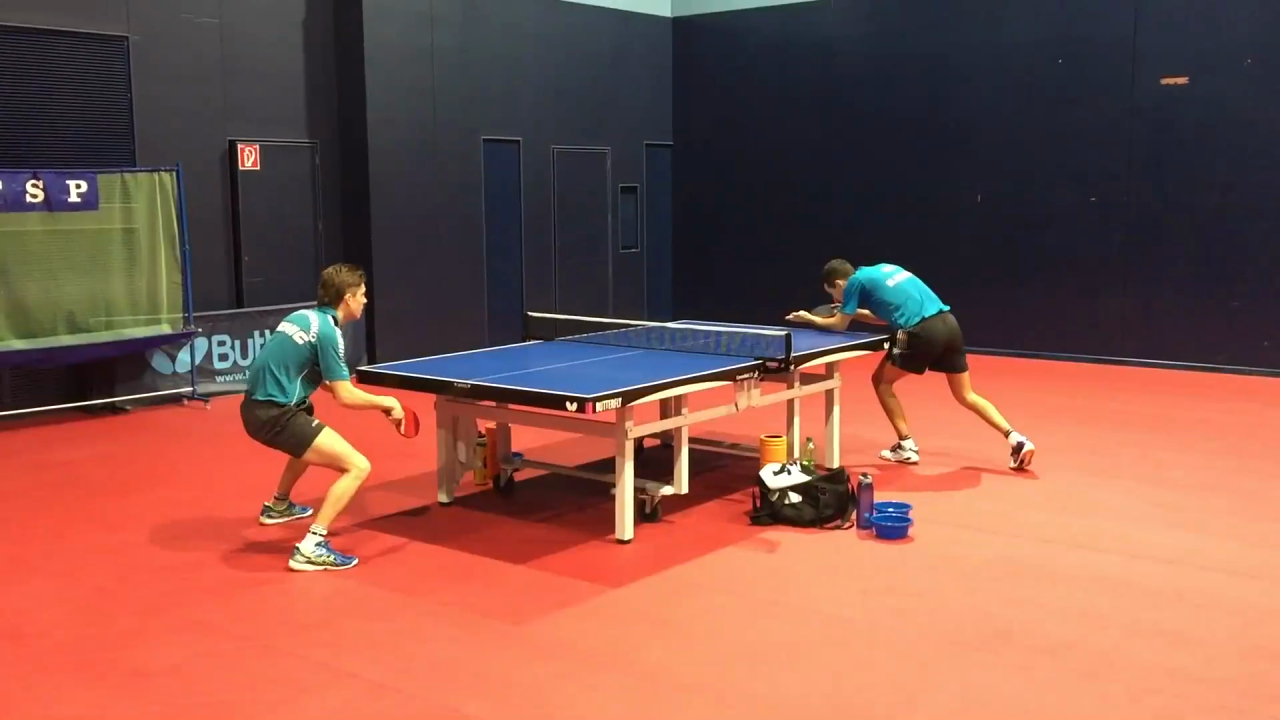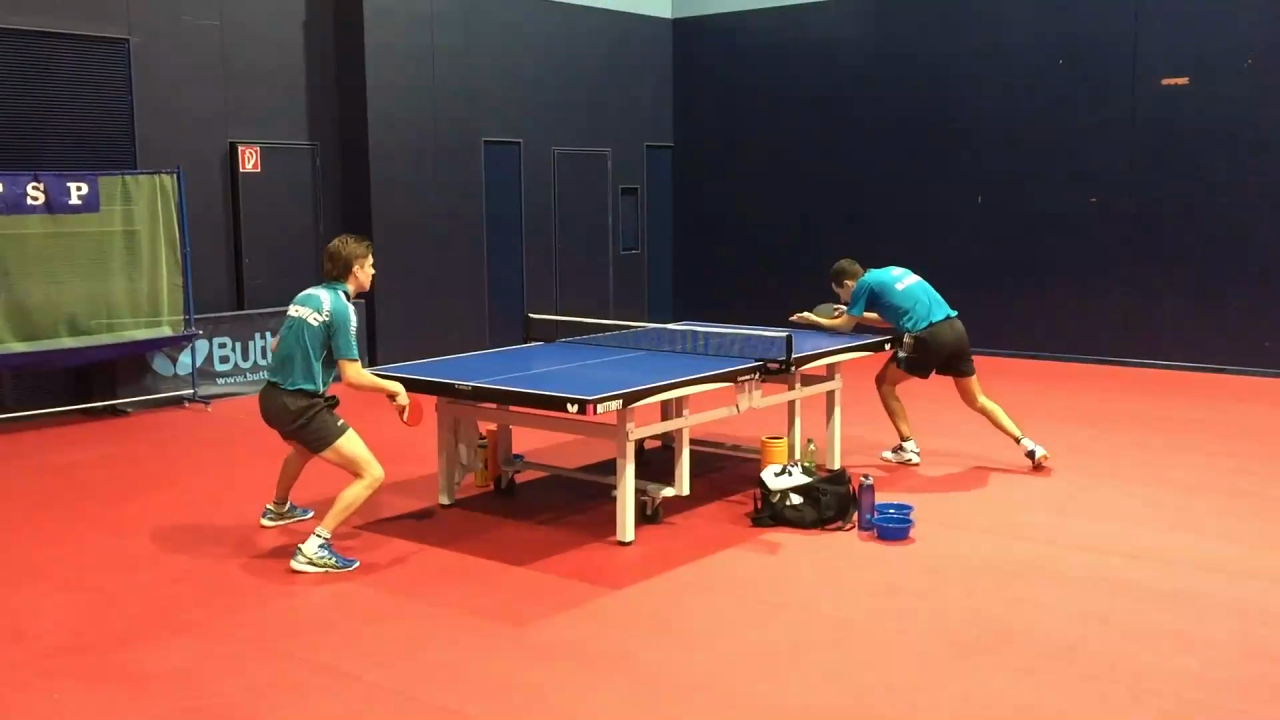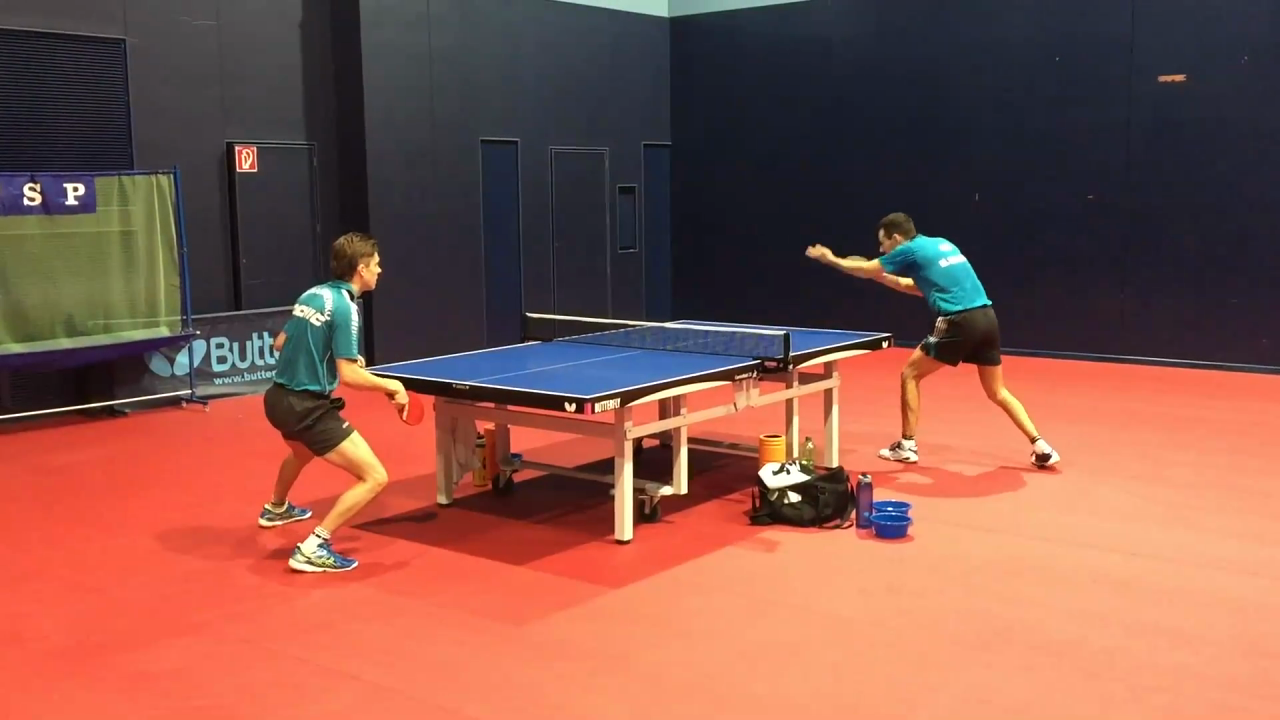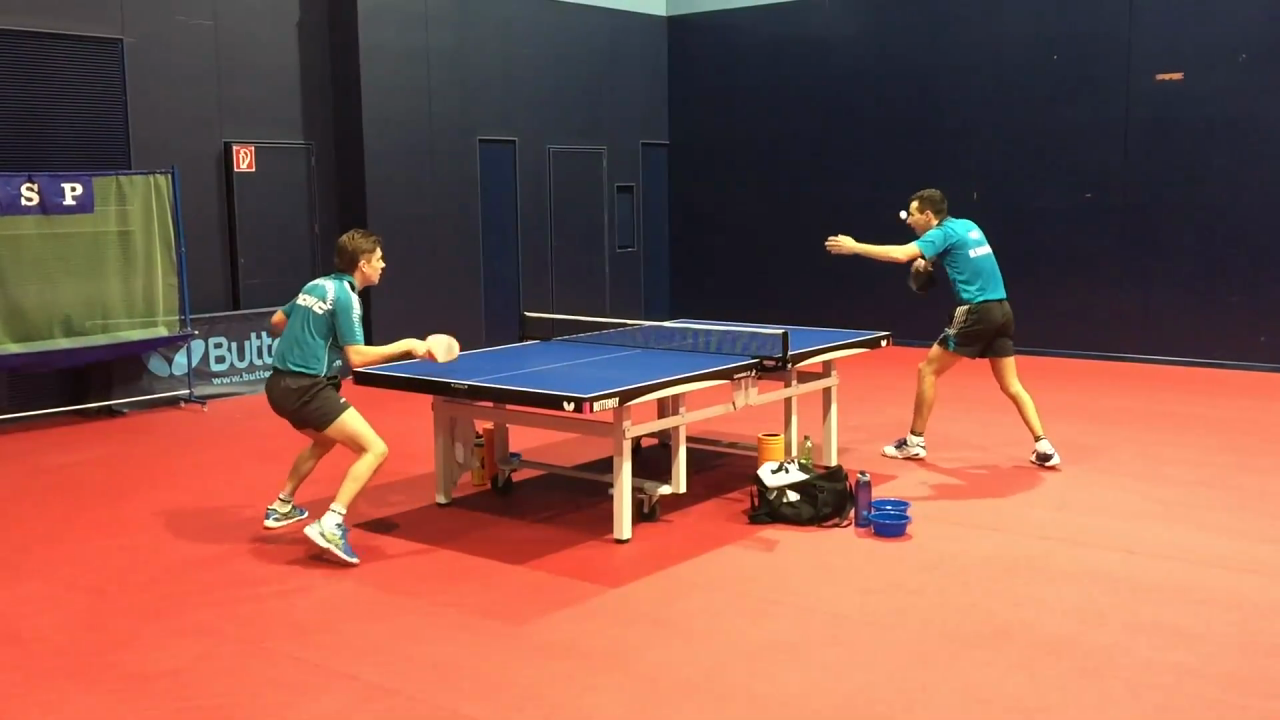
dt=0.5s
person 1, frame 1
left shoulder: (302, 316)
right shoulder: (327, 331)
right elbow: (345, 396)
left wrist: (324, 381)
right wrist: (387, 402)
left hip: (256, 407)
right hip: (274, 415)
left knee: (310, 441)
right knee: (358, 467)
left ankle: (278, 506)
right ankle: (311, 547)
person 1, frame 2
left shoulder: (306, 296)
right shoulder: (340, 308)
left elbow: (278, 347)
right elbow: (352, 376)
right wrist: (393, 387)
left hip: (273, 397)
right hip: (301, 405)
left knee: (306, 447)
right knee: (371, 474)
left ankle: (278, 509)
right ankle: (314, 548)
person 1, frame 3
left shoulder: (312, 294)
right shoulder: (345, 308)
left elbow: (280, 343)
right elbow: (349, 375)
right wrist: (393, 387)
left hip: (278, 398)
right hip: (308, 407)
left knee: (303, 451)
right knee: (374, 477)
left ankle: (276, 508)
right ankle: (313, 547)
person 1, frame 4
left shoulder: (315, 285)
right shoulder: (345, 297)
left elbow: (276, 322)
right elbow: (357, 358)
right wrist: (407, 346)
left hip: (280, 383)
right hip: (305, 387)
left knee: (324, 441)
right knee: (375, 450)
left ankle: (281, 506)
right ankle: (330, 524)
person 2, frame 1
left shoulder: (857, 281)
right shoulder: (884, 270)
left elbow: (839, 325)
left wrist: (810, 318)
right wrist: (853, 311)
left hip: (922, 332)
right hip: (948, 324)
left knee: (881, 381)
right knee: (966, 396)
left ankle: (906, 446)
right ankle: (1016, 439)
person 2, frame 2
left shoulder: (865, 283)
right shoulder: (893, 272)
left elbow: (845, 326)
left wrist: (815, 320)
right wrist: (855, 313)
left hip: (928, 337)
right hip: (955, 329)
left knee: (885, 382)
right knee: (976, 400)
left ankle: (907, 447)
right ankle: (1027, 445)
person 2, frame 3
left shoulder: (912, 249)
right shoulder: (940, 244)
left elbow: (865, 270)
left wrist: (831, 259)
right wrist: (883, 276)
left hip: (958, 321)
right hip: (986, 318)
left knee: (910, 375)
right knee: (998, 392)
left ankle: (906, 446)
right ankle: (1040, 447)
person 2, frame 4
left shoulder: (943, 233)
right shoulder: (968, 226)
left elbow: (901, 254)
left wrist: (856, 248)
right wrist: (928, 260)
left hip: (976, 312)
right hip: (1001, 310)
left knee: (928, 370)
right knee: (1011, 385)
left ankle: (914, 442)
right ankle: (1043, 447)
